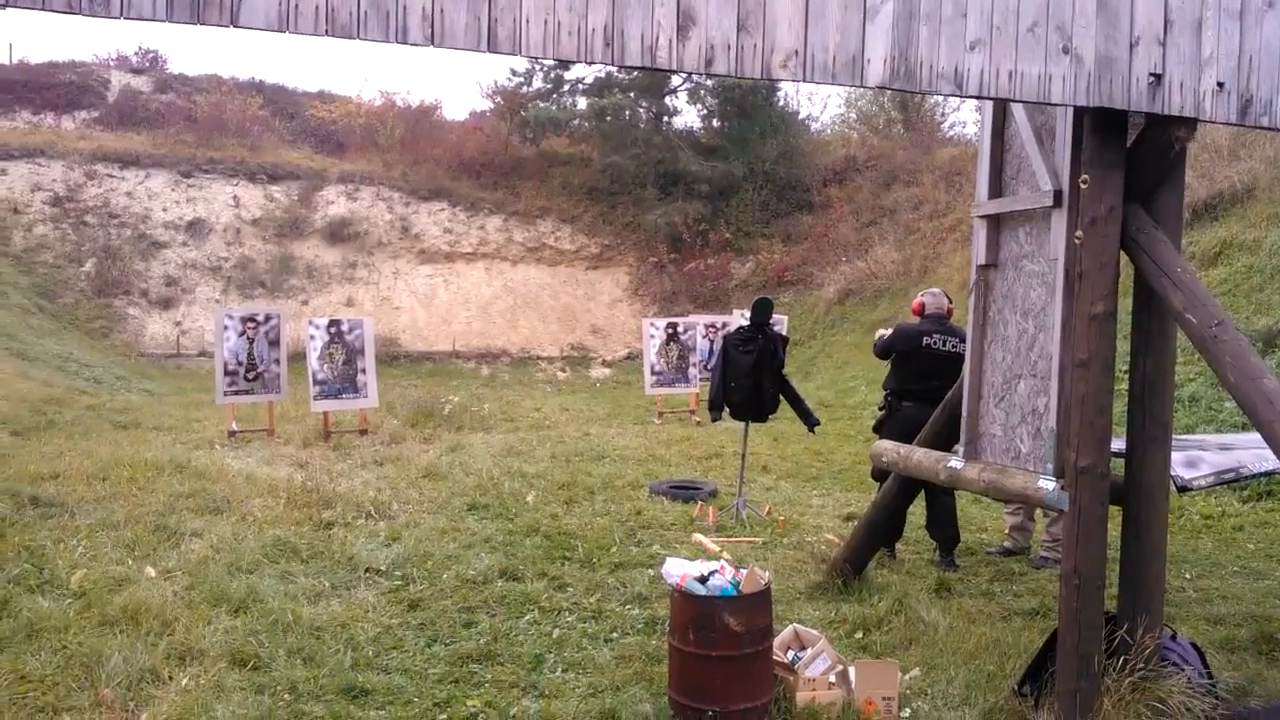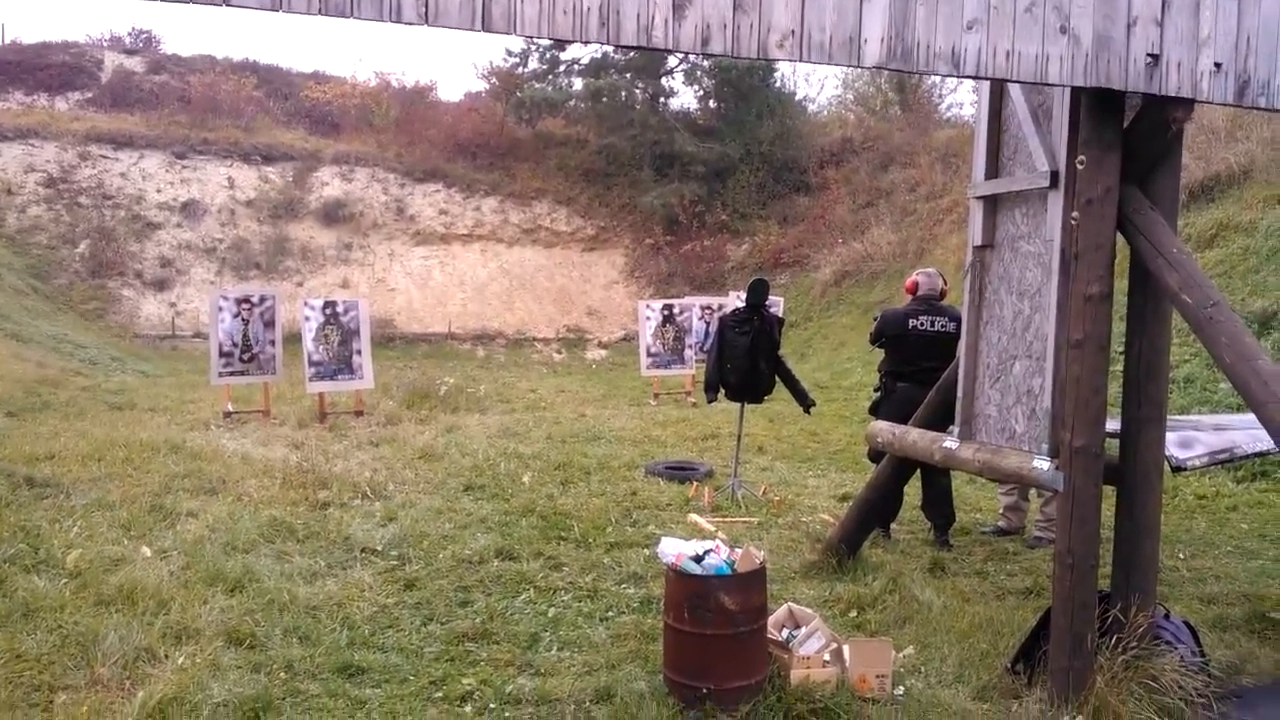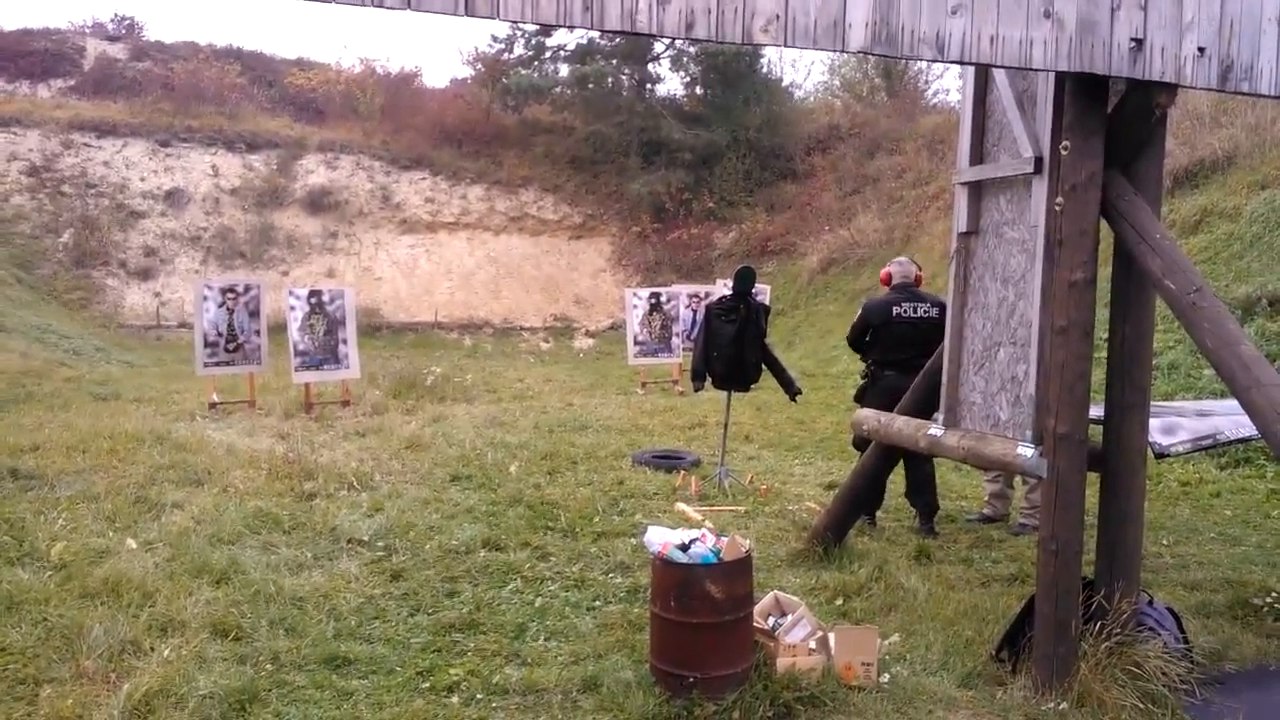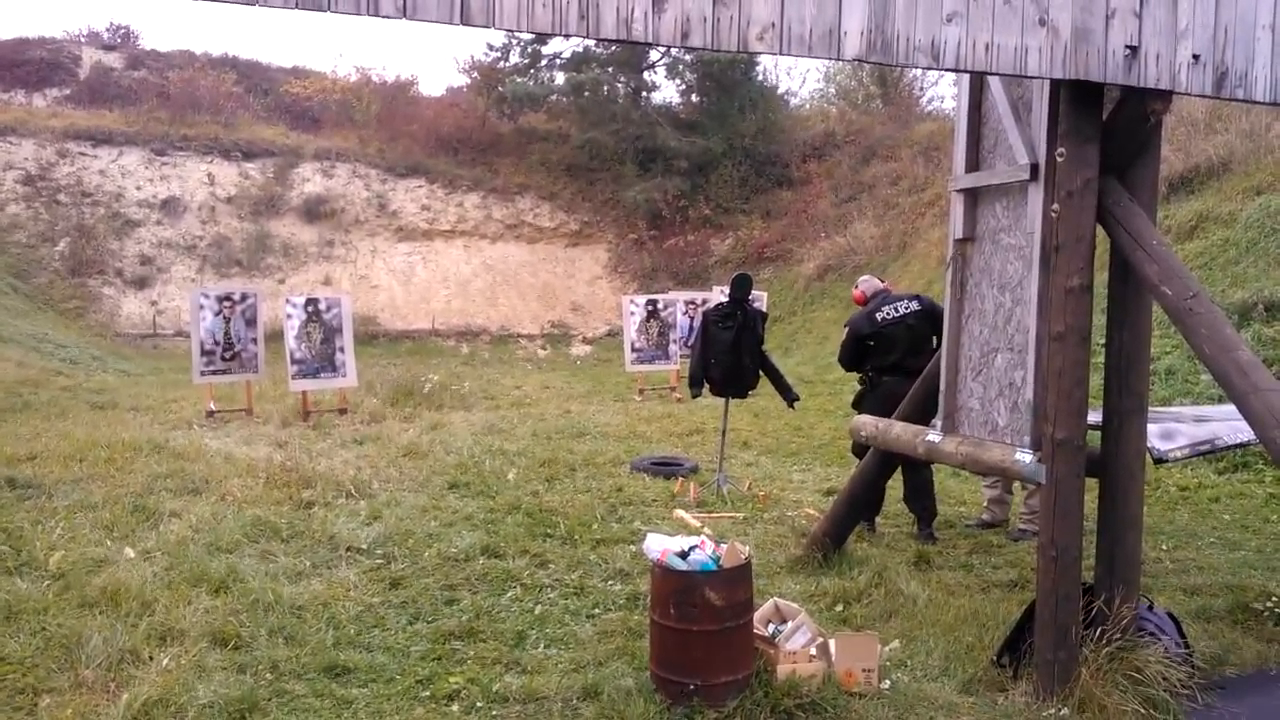
dt=1s
person 1, frame 1
left shoulder: (907, 332)
right shoulder: (961, 338)
left elbow: (881, 351)
right elbow: (952, 367)
left wrist: (882, 336)
left hip: (905, 415)
right knee: (941, 484)
left ankle: (886, 544)
right ankle: (946, 551)
person 1, frame 2
left shoulder: (894, 317)
right shoulder: (956, 319)
left elbow: (875, 340)
right elbow: (960, 353)
left hip: (899, 396)
right knee: (936, 464)
left ankle: (881, 524)
right ankle: (941, 530)
person 1, frame 3
left shoulder: (875, 307)
right shoulder: (938, 307)
left elbow: (854, 340)
left hip: (884, 385)
left knee: (873, 449)
right knee: (920, 453)
left ankle: (867, 512)
right ankle: (926, 519)
person 1, frame 4
left shoulder: (860, 321)
right shoulder: (920, 303)
left elbow: (847, 362)
right wrist: (931, 361)
left hip: (883, 392)
right knee: (918, 457)
left ankle: (866, 518)
right ankle: (925, 524)
